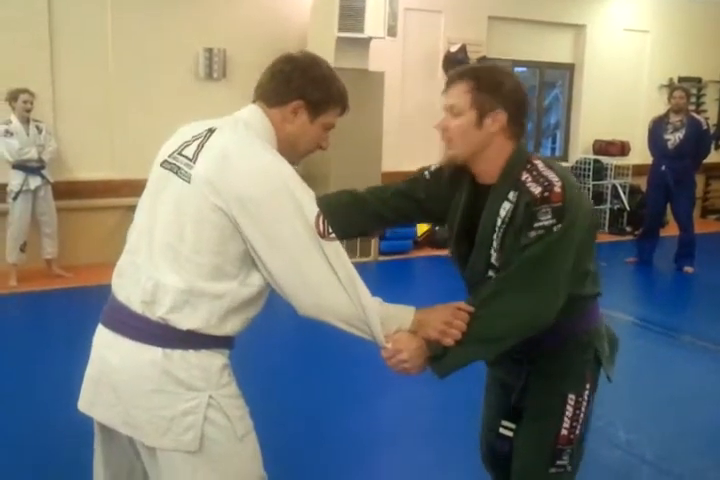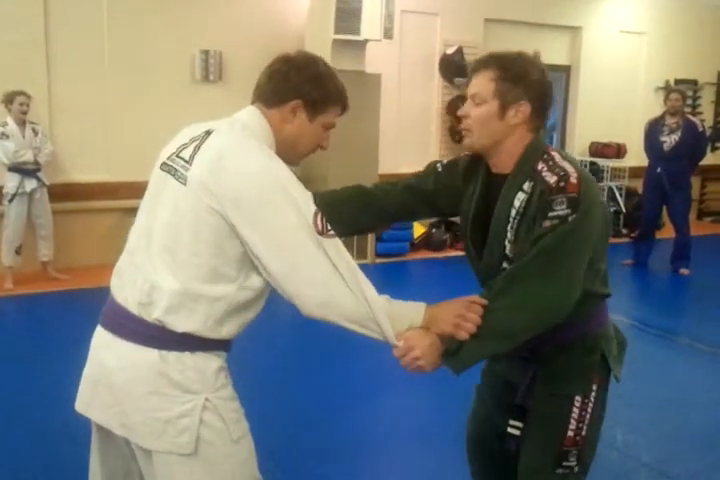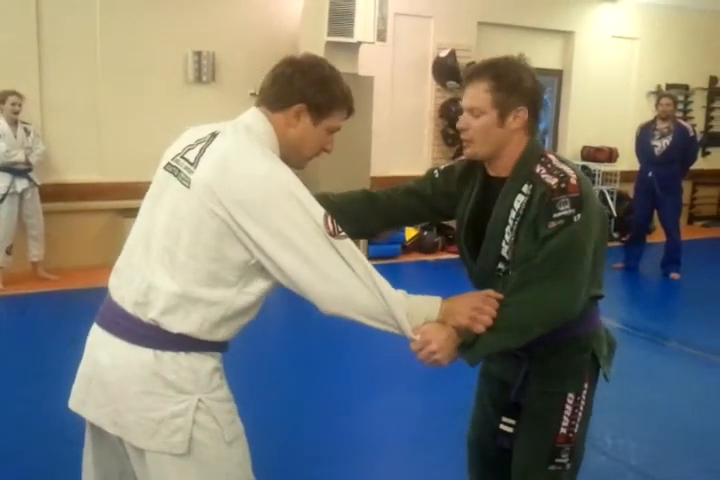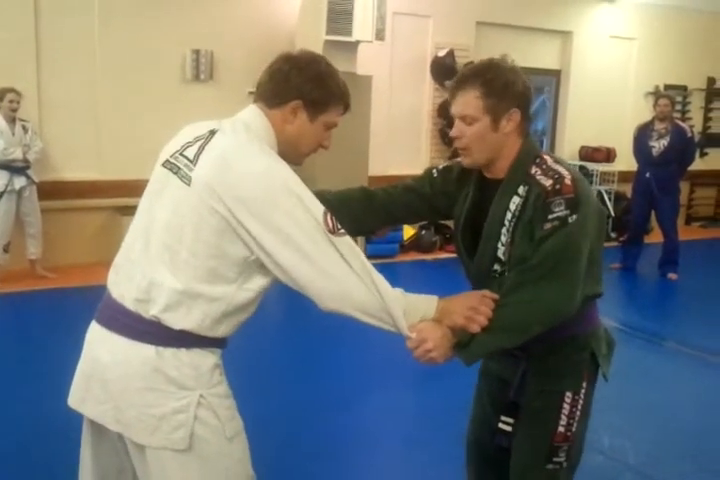
dt=0.3s
person 1, frame 1
left shoulder: (192, 136)
right shoulder: (261, 172)
right elbow: (320, 286)
right wrist: (410, 321)
left hip: (117, 346)
right hip: (177, 372)
person 1, frame 2
left shoulder: (195, 139)
right shoulder: (257, 173)
right elbow: (322, 285)
right wrist: (423, 317)
left hip: (116, 346)
right hip: (172, 372)
person 1, frame 3
left shoulder: (198, 140)
right shoulder: (259, 177)
right elbow: (337, 280)
right wrist: (438, 311)
left hip: (112, 347)
right hip: (167, 374)
person 1, frame 4
left shoulder: (195, 137)
right shoulder: (259, 174)
right elbow: (335, 276)
right wrist: (434, 310)
left hip: (110, 341)
right hip: (167, 369)
person 2, frame 1
left shoulder: (550, 197)
right shoulder: (456, 180)
left elbow: (526, 302)
right elbow: (379, 206)
left wrist: (432, 346)
left hip: (564, 354)
right hip: (510, 348)
person 2, frame 2
left shoulder: (566, 190)
right shoulder: (471, 171)
left elbow: (543, 296)
right elbow: (390, 200)
left wrist: (447, 341)
left hip: (570, 355)
right hip: (513, 348)
person 2, frame 3
left shoulder: (563, 192)
right shoulder: (466, 177)
left elbow: (554, 296)
right elbow: (389, 206)
left wrist: (463, 334)
left hip: (562, 355)
right hip: (505, 347)
person 2, frame 4
left shoulder: (560, 193)
right shoulder: (463, 178)
left elbow: (549, 297)
right elbow: (386, 204)
left wrist: (457, 334)
left hip: (561, 355)
right hip: (504, 346)
person 3, frame 1
left shoulder: (40, 126)
left elbow: (52, 148)
left wrist: (41, 158)
right wrist: (37, 153)
left hip: (41, 178)
right hip: (20, 180)
left knee: (49, 222)
right knee: (18, 226)
left ankle: (52, 264)
person 3, frame 2
left shoulder: (36, 129)
left elbow: (48, 151)
left wrist: (35, 160)
right wrist: (32, 155)
left hip: (36, 180)
right hip: (16, 182)
left knee: (45, 225)
left ankle: (48, 267)
person 3, frame 3
left shoulder: (28, 129)
left elbow: (39, 151)
left wrist: (28, 161)
right wrist: (24, 156)
left hip: (28, 181)
left knee: (35, 225)
left ankle: (38, 267)
person 3, frame 4
left shoulder: (26, 126)
left elbow: (37, 149)
left wrist: (26, 159)
right wrist: (21, 153)
left hip: (25, 178)
left knee: (33, 223)
left ankle: (36, 265)
person 4, frame 1
left shoulder: (697, 123)
right shoulder: (657, 122)
left elbow: (704, 148)
left wrist: (690, 166)
right wrist: (662, 162)
left hip: (683, 178)
right hip: (659, 175)
left knee: (684, 220)
right knee: (651, 217)
left ankle: (685, 261)
right ankle: (643, 255)
person 4, frame 2
left shoulder: (693, 125)
right shoulder: (653, 124)
left elbow: (700, 150)
left wrist: (685, 168)
right wrist: (658, 164)
left hip: (678, 179)
right hip: (655, 176)
left knee: (680, 222)
right knee: (647, 219)
left ankle: (681, 263)
right ankle: (639, 257)
person 4, frame 3
left shoulder: (684, 130)
right shoulder: (644, 129)
left elbow: (691, 155)
left wrist: (677, 172)
right wrist: (649, 168)
left hip: (669, 184)
right hip: (646, 181)
left knee: (671, 226)
right knee: (638, 223)
left ankle: (671, 267)
right ankle: (630, 261)
person 4, frame 4
left shoulder: (682, 131)
right shoulder: (642, 129)
left elbow: (689, 156)
left wrist: (674, 173)
right wrist: (646, 169)
left hip: (667, 185)
right hip: (643, 181)
left knee: (668, 227)
right knee: (636, 223)
left ankle: (669, 267)
right ankle: (627, 261)
